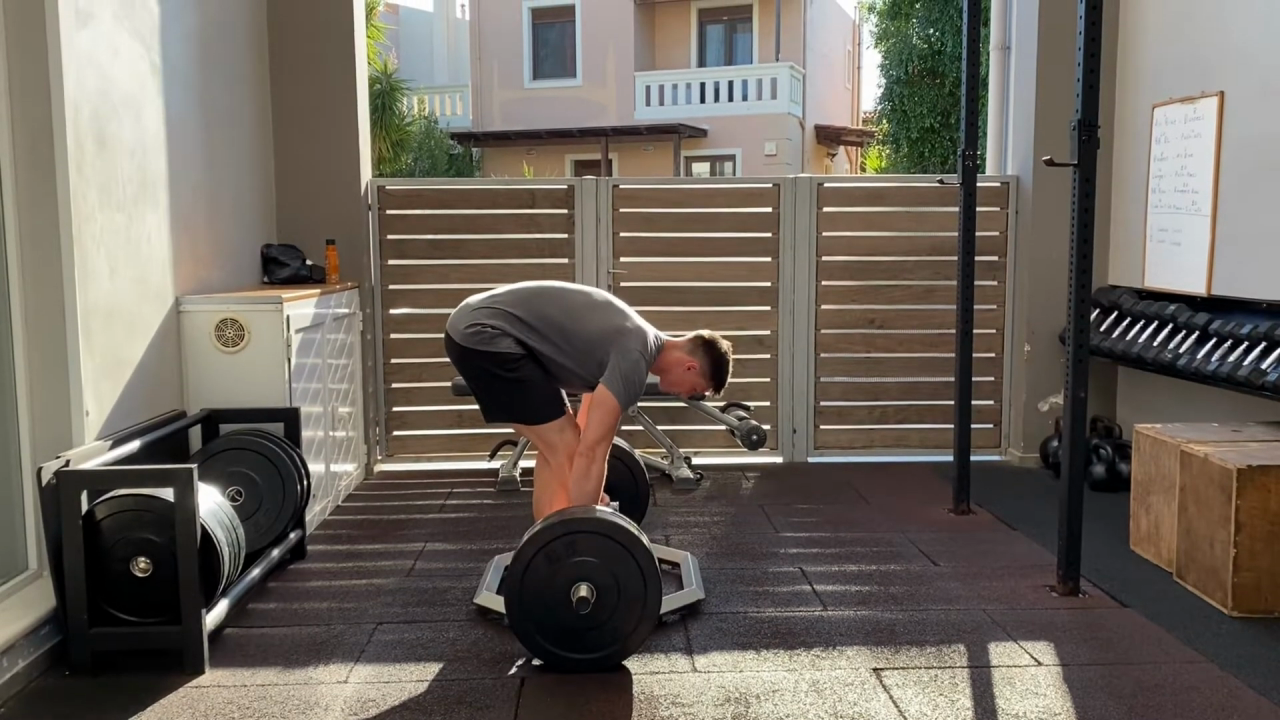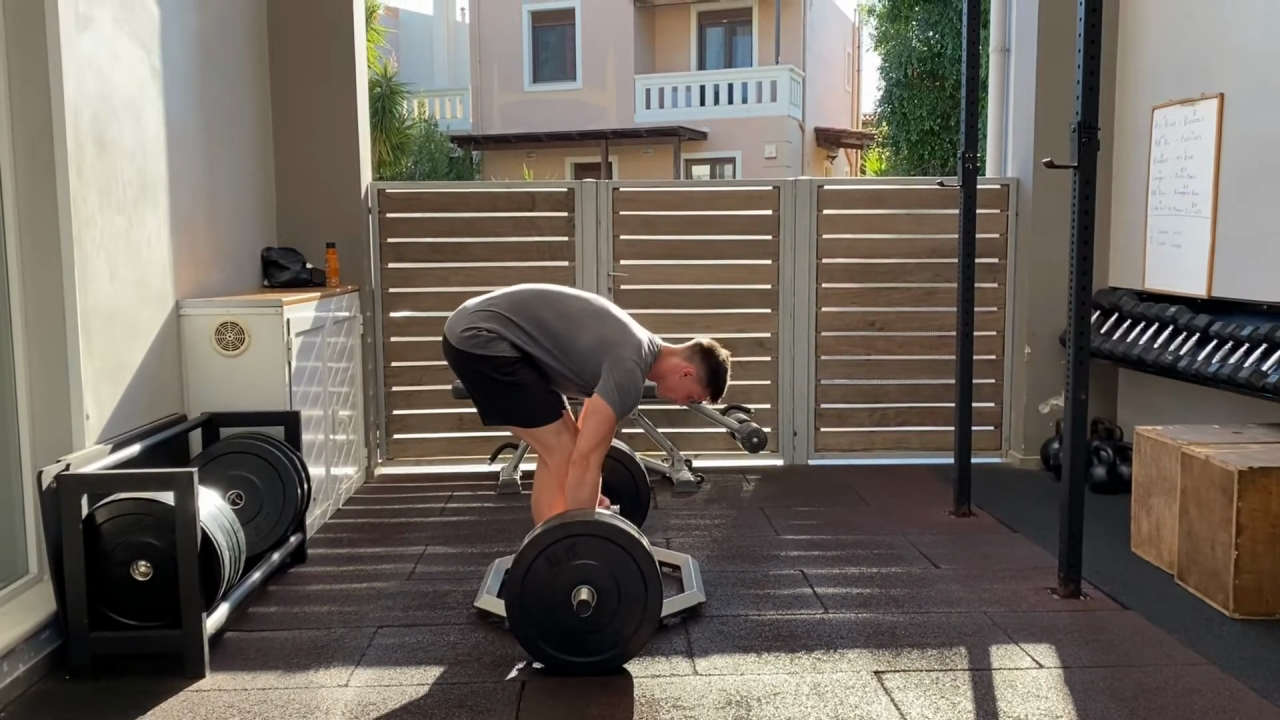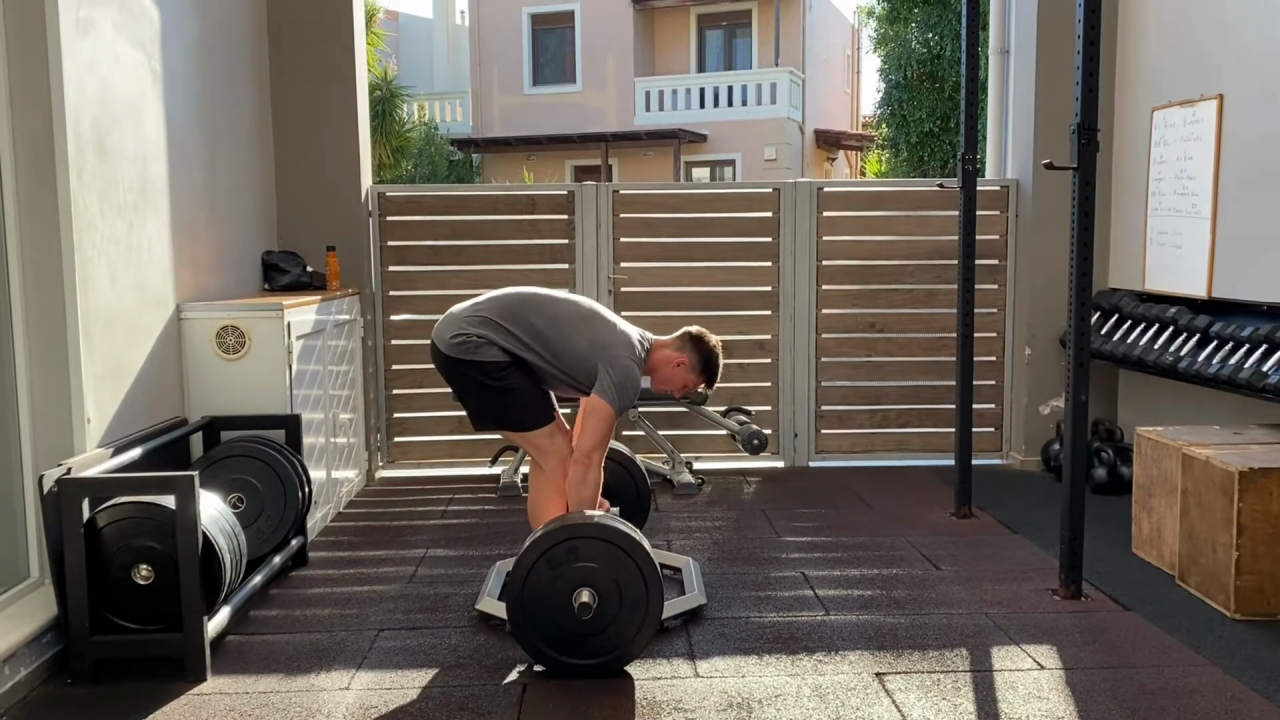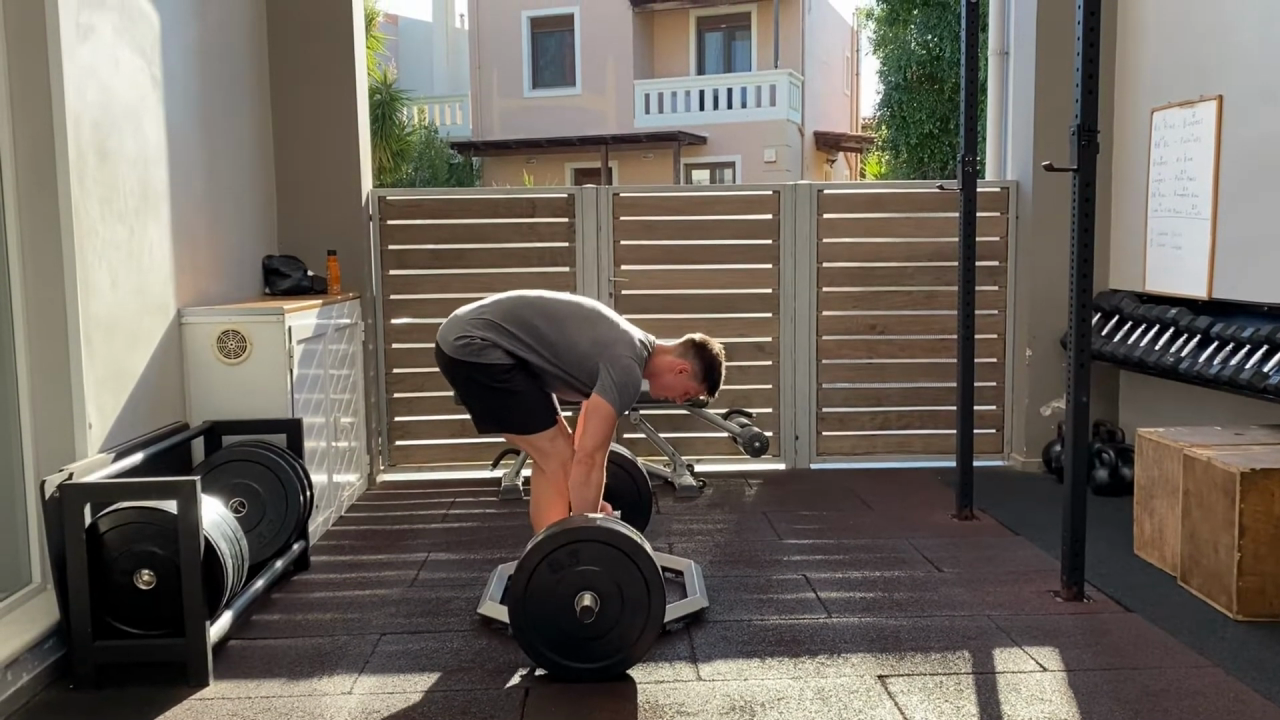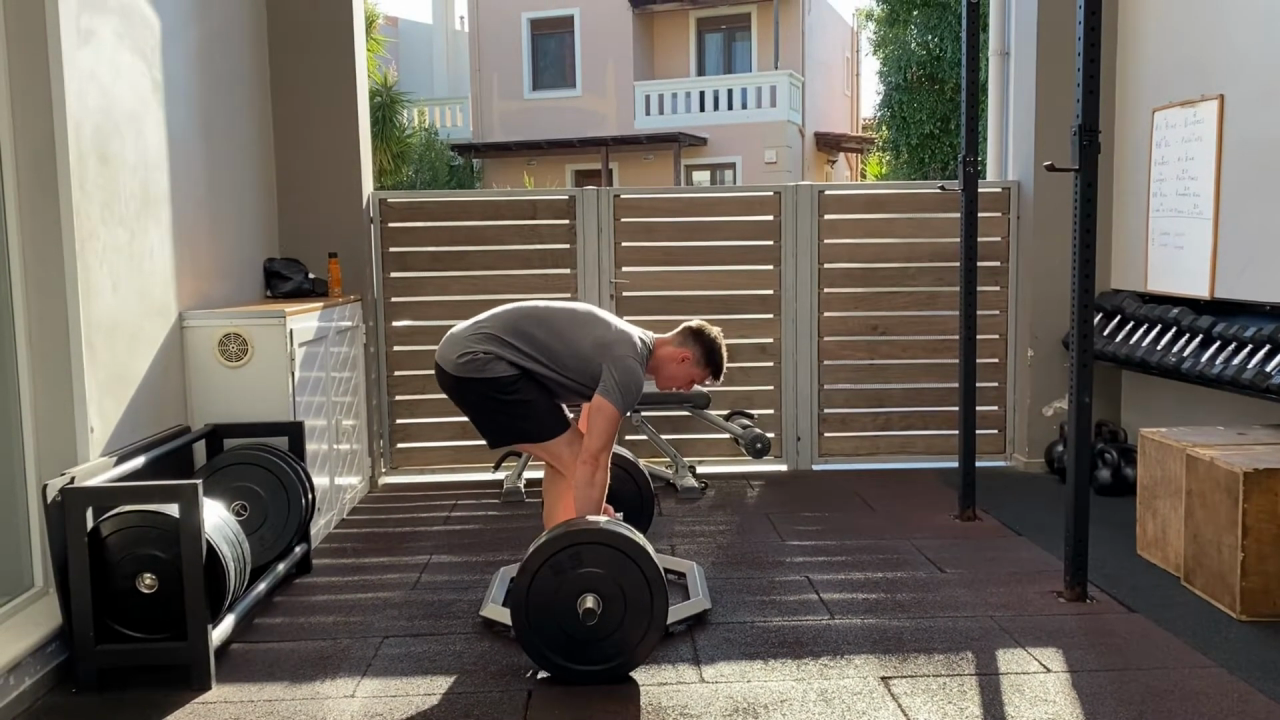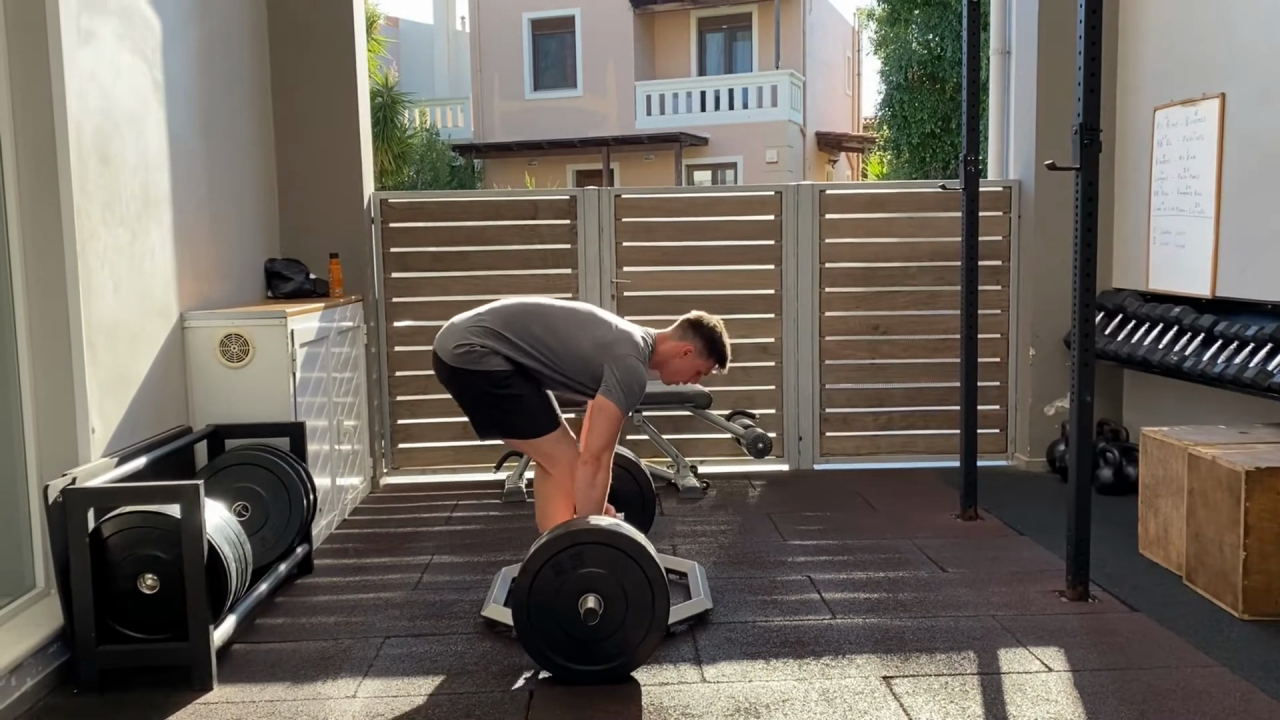
dt=0.5s
person 1, frame 1
left shoulder: (635, 341)
right shoulder: (635, 358)
left elbow: (587, 434)
right elbow: (591, 451)
left wrist: (588, 493)
left hip: (479, 328)
right hip: (482, 333)
left knee: (559, 445)
right knee: (563, 450)
person 1, frame 2
left shoulder: (636, 348)
right shoulder: (629, 368)
right elbow: (584, 459)
left wrist: (588, 495)
left hip: (480, 331)
right hip: (480, 337)
left knee: (560, 447)
right knee: (562, 453)
person 1, frame 3
left shoulder: (626, 345)
right shoulder: (625, 367)
left elbow: (584, 442)
right elbow: (586, 459)
left wrist: (586, 502)
left hip: (468, 337)
right hip: (469, 342)
left knee: (552, 452)
right knee: (555, 456)
person 1, frame 4
left shoulder: (628, 347)
right shoulder: (626, 367)
left elbow: (586, 442)
right elbow: (588, 458)
left wrist: (590, 505)
left hip: (473, 341)
right hip: (472, 345)
left knee: (556, 453)
right knee: (557, 457)
person 1, frame 5
left shoulder: (626, 346)
right shoulder: (628, 367)
right elbow: (593, 460)
left wrist: (592, 507)
left hip: (468, 353)
right hip: (474, 359)
left knee: (566, 458)
right knee: (572, 462)
person 1, frame 6
left shoulder: (628, 344)
right shoulder: (630, 366)
left elbow: (592, 447)
right elbow: (594, 459)
left wrist: (594, 506)
left hip: (470, 346)
right hip: (471, 352)
left knee: (559, 455)
right knee: (561, 461)
